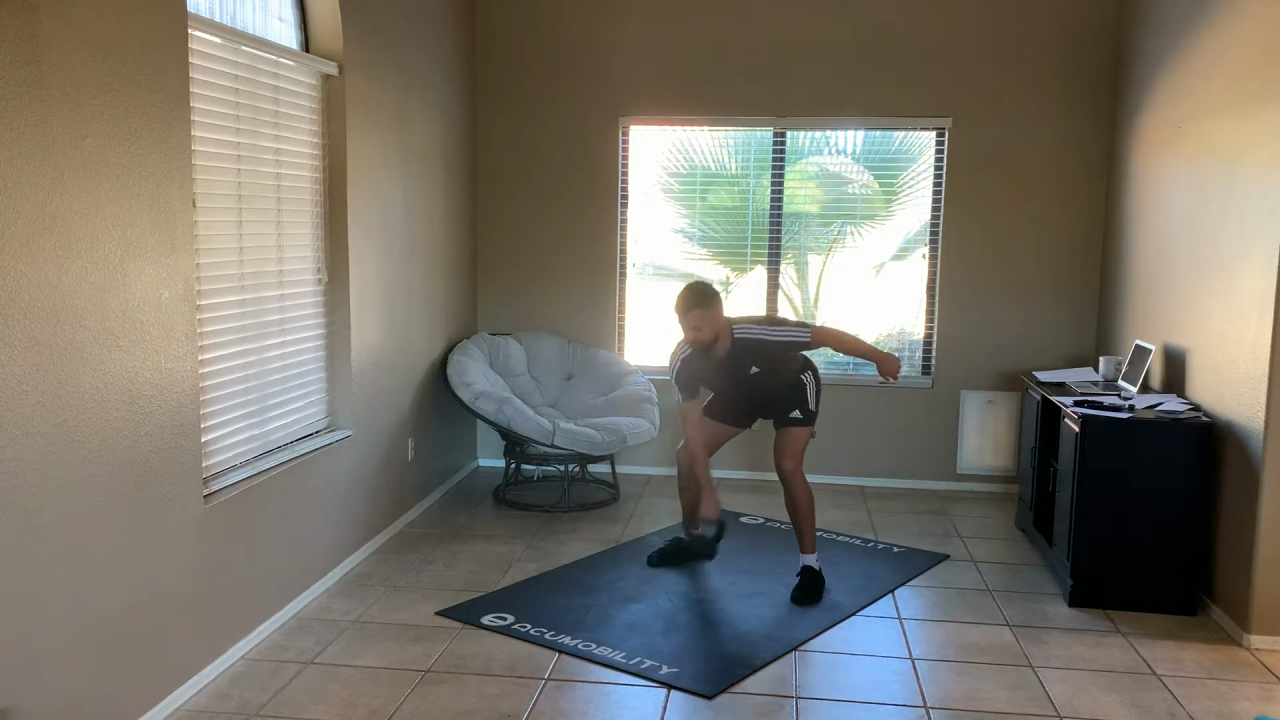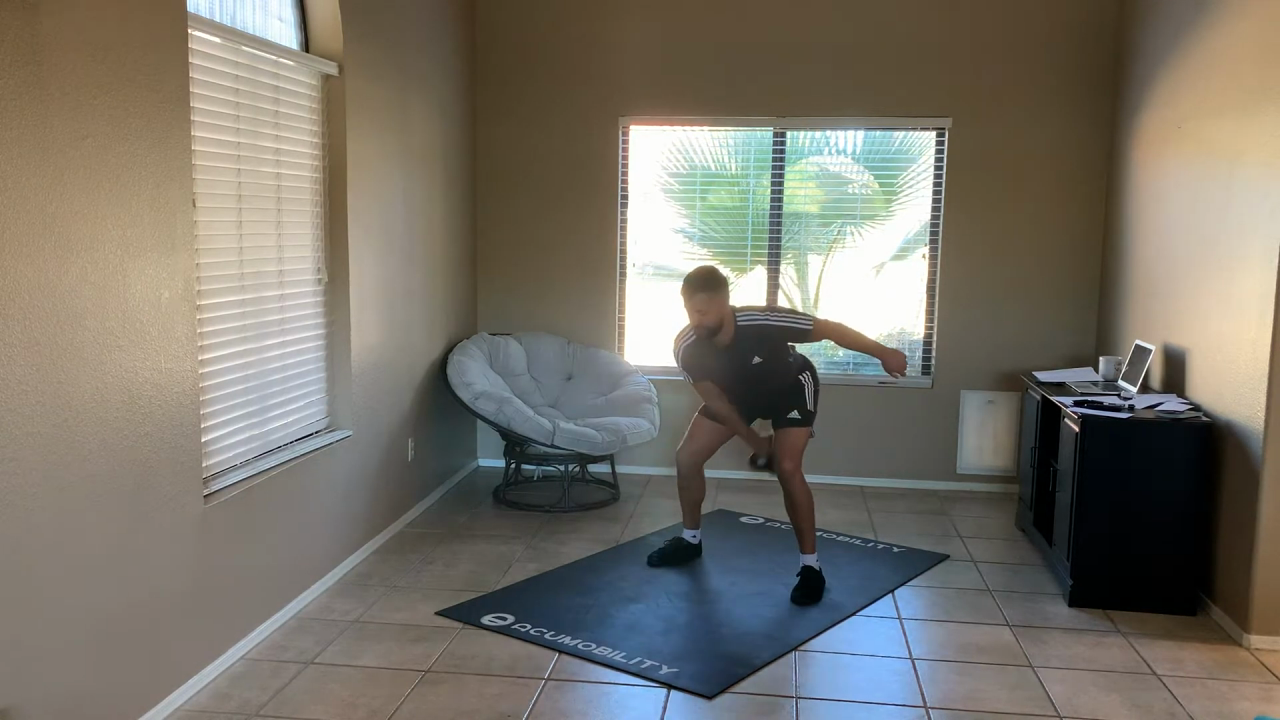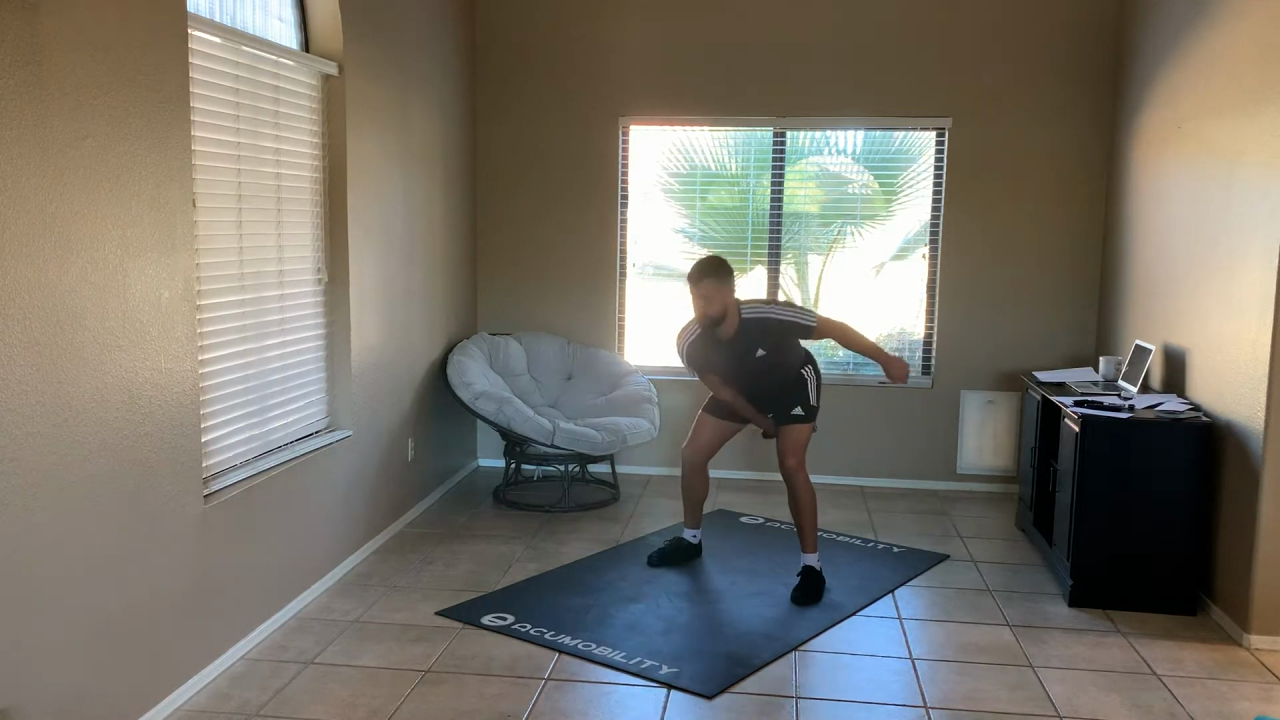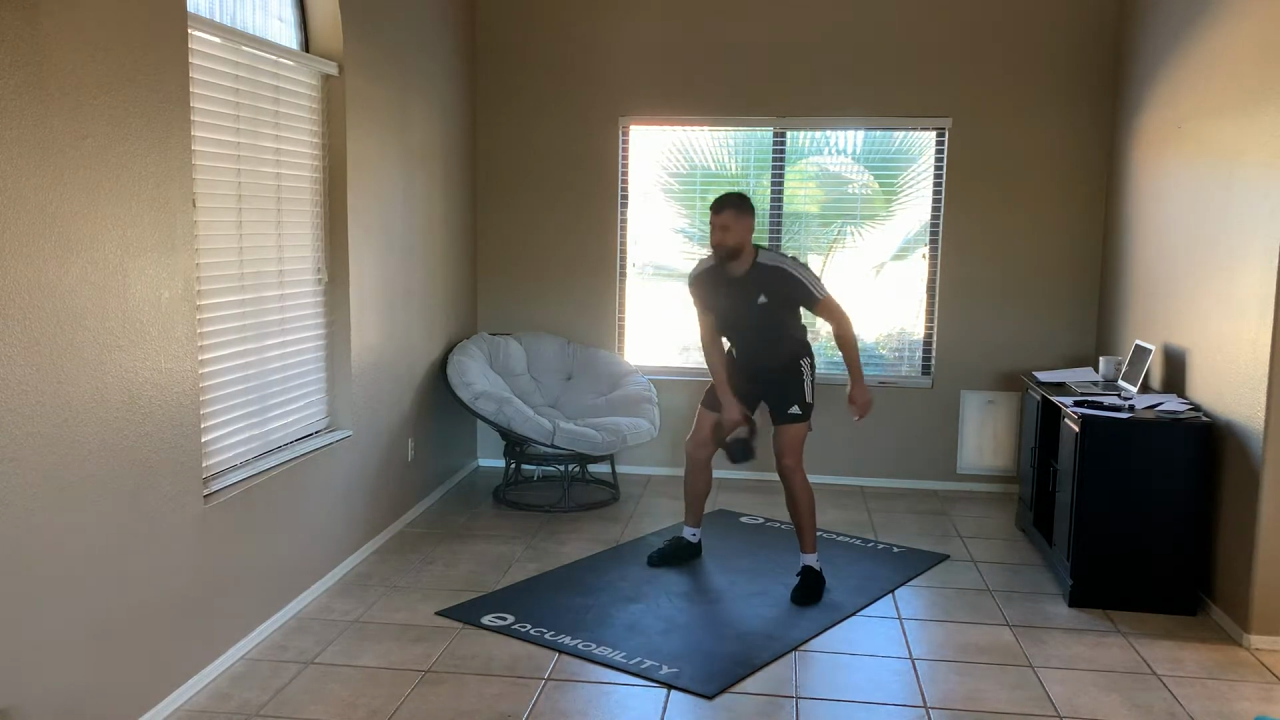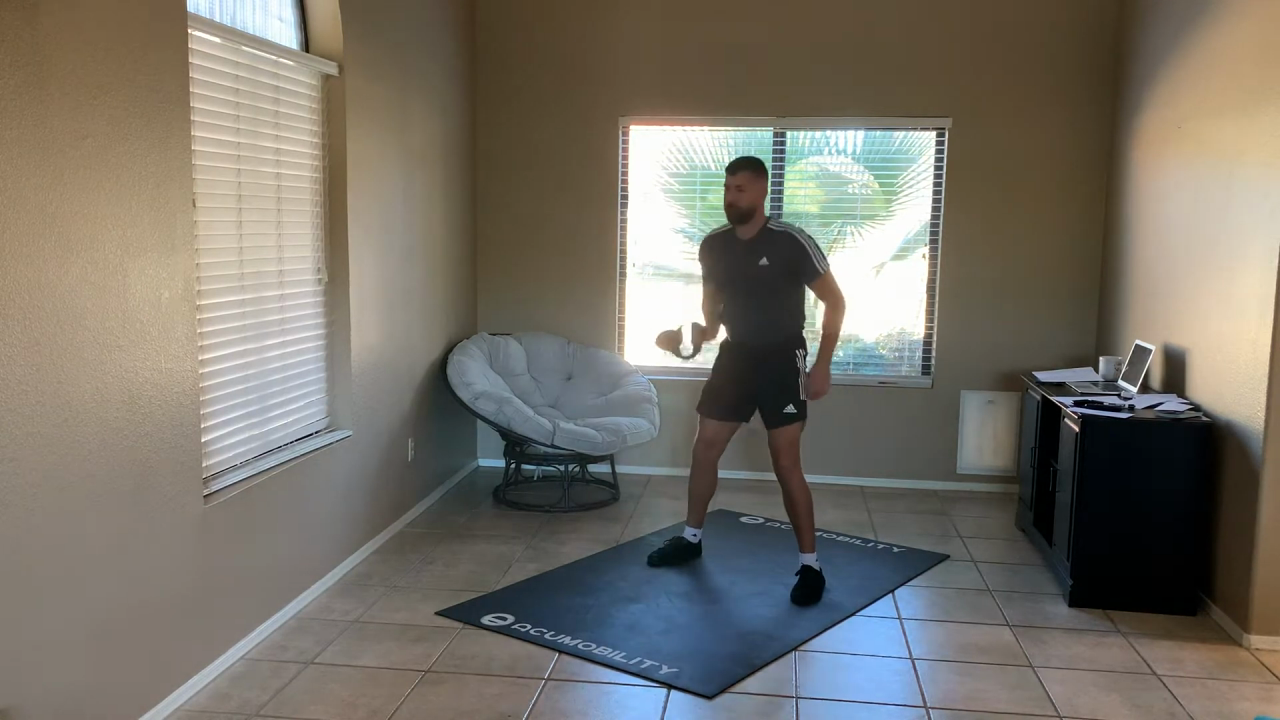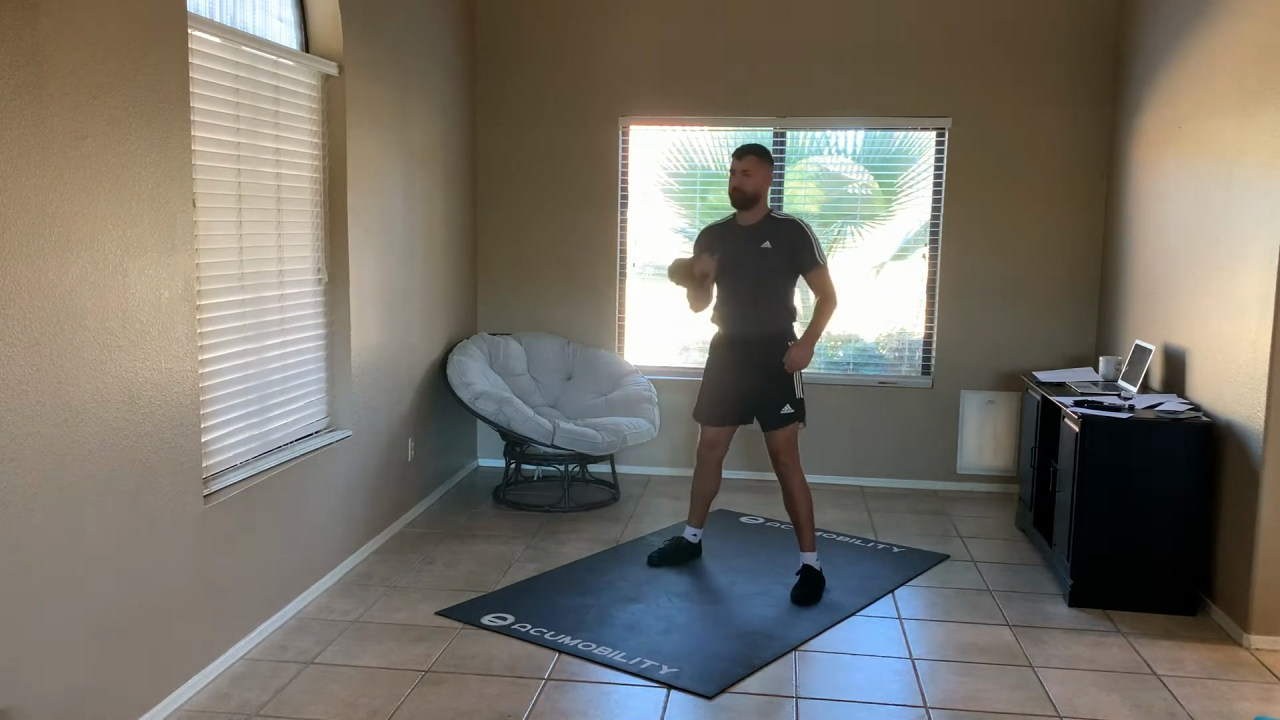
dt=0.2s
person 1, frame 1
left shoulder: (761, 334)
right shoulder: (684, 361)
left elbow: (826, 336)
right elbow: (692, 429)
left wrist: (880, 358)
right wrist: (707, 494)
left hip: (793, 388)
right hip: (737, 394)
left knee: (788, 467)
right knee: (687, 455)
left ankle: (810, 566)
right ankle: (691, 537)
person 1, frame 2
left shoulder: (764, 323)
right shoulder: (687, 348)
left elbow: (829, 329)
right elbow: (715, 400)
left wrist: (884, 354)
right wrist: (754, 441)
left hip: (792, 388)
right hip: (738, 392)
left knee: (786, 468)
right knee: (687, 457)
left ankle: (810, 566)
right ankle: (690, 539)
person 1, frame 3
left shoulder: (770, 317)
right shoulder: (691, 342)
left elbow: (833, 329)
right elbow: (721, 390)
left wrist: (885, 360)
right wrist: (762, 423)
left hip: (794, 383)
right hip: (742, 389)
left knee: (790, 464)
right knee: (692, 455)
left ankle: (811, 566)
right ankle: (690, 539)
person 1, frame 4
left shoulder: (783, 271)
right shoulder: (703, 277)
left elbow: (836, 319)
right elbow: (711, 339)
left wrist: (857, 381)
right wrist: (728, 399)
left hip: (789, 369)
right hip: (740, 368)
left knee: (788, 464)
right knee: (698, 448)
left ankle: (810, 566)
right ankle: (690, 538)
person 1, frame 5
left shoulder: (791, 241)
right shoulder: (713, 245)
left elbow: (834, 301)
left wrist: (822, 363)
right wrist: (708, 326)
left hip: (782, 360)
right hip: (735, 356)
left knee: (785, 464)
right knee: (704, 449)
left ankle: (810, 565)
right ankle: (691, 537)
person 1, frame 6
left shoulder: (792, 232)
right shoulder: (712, 236)
left elbow: (826, 295)
right elbow: (699, 302)
left wrist: (807, 342)
right wrist: (697, 279)
left hip: (774, 354)
right hip: (726, 352)
left knee: (785, 460)
right knee: (708, 450)
left ankle: (810, 564)
right ankle: (692, 537)
